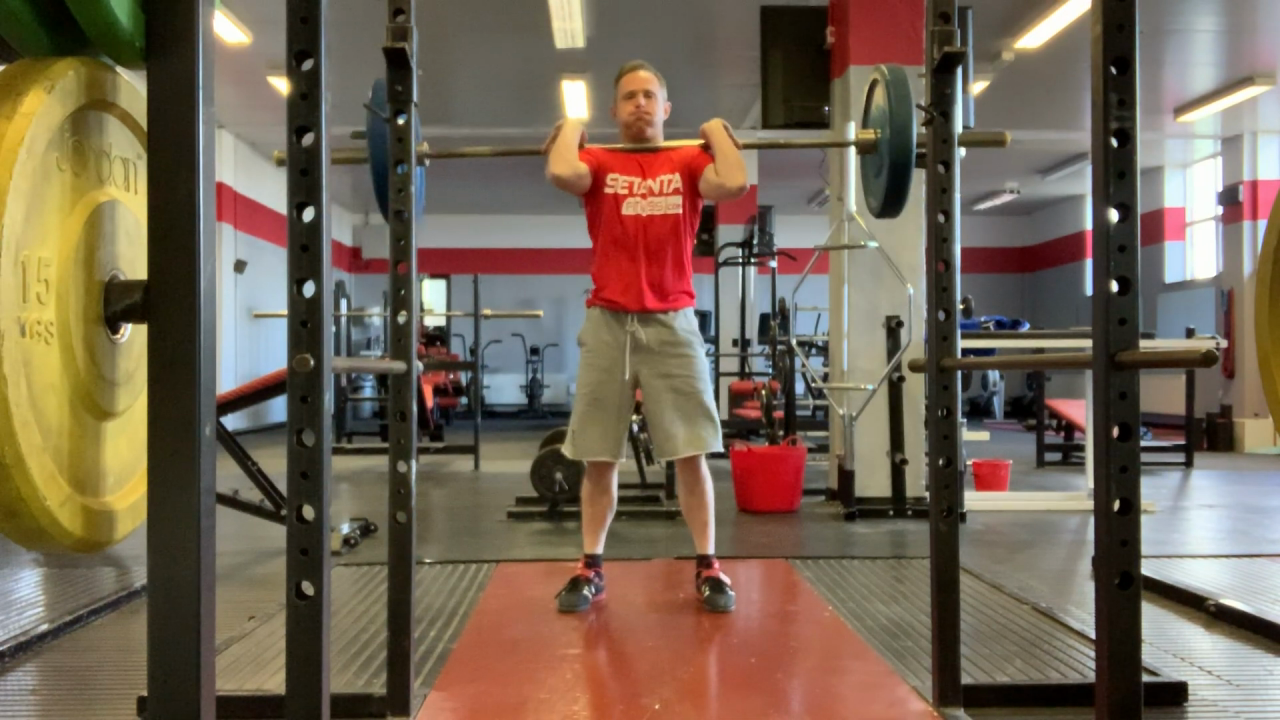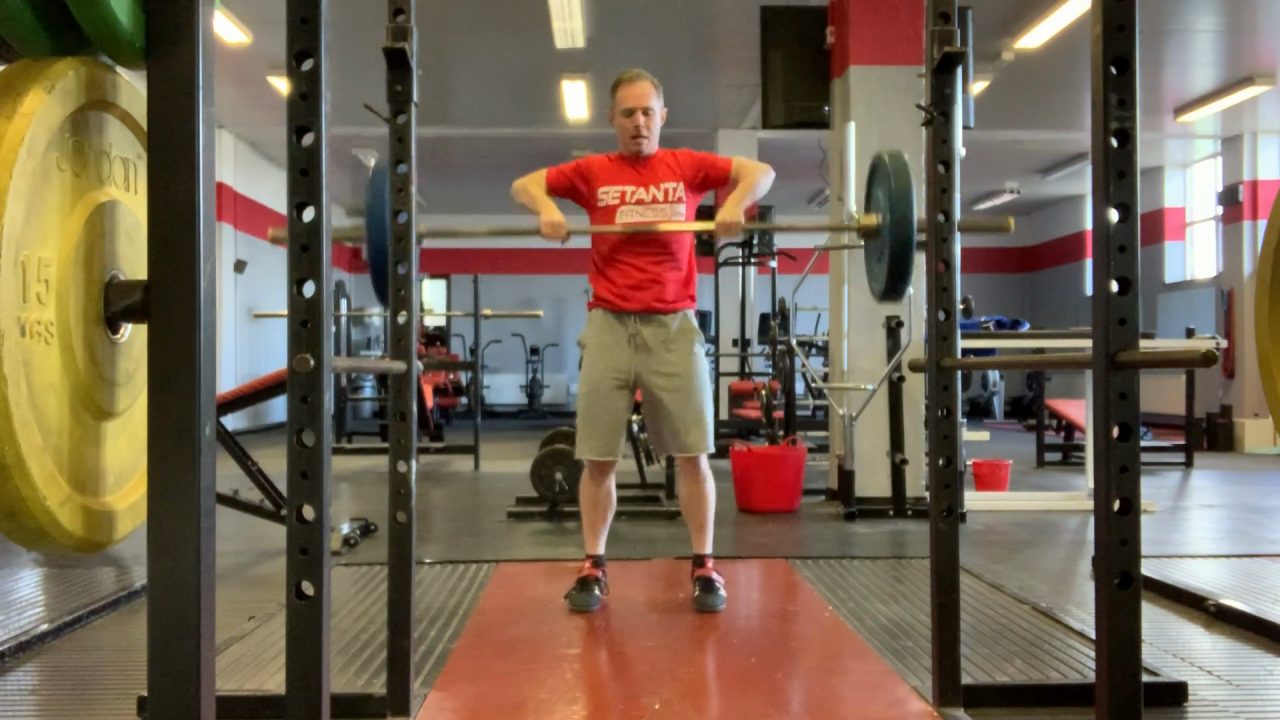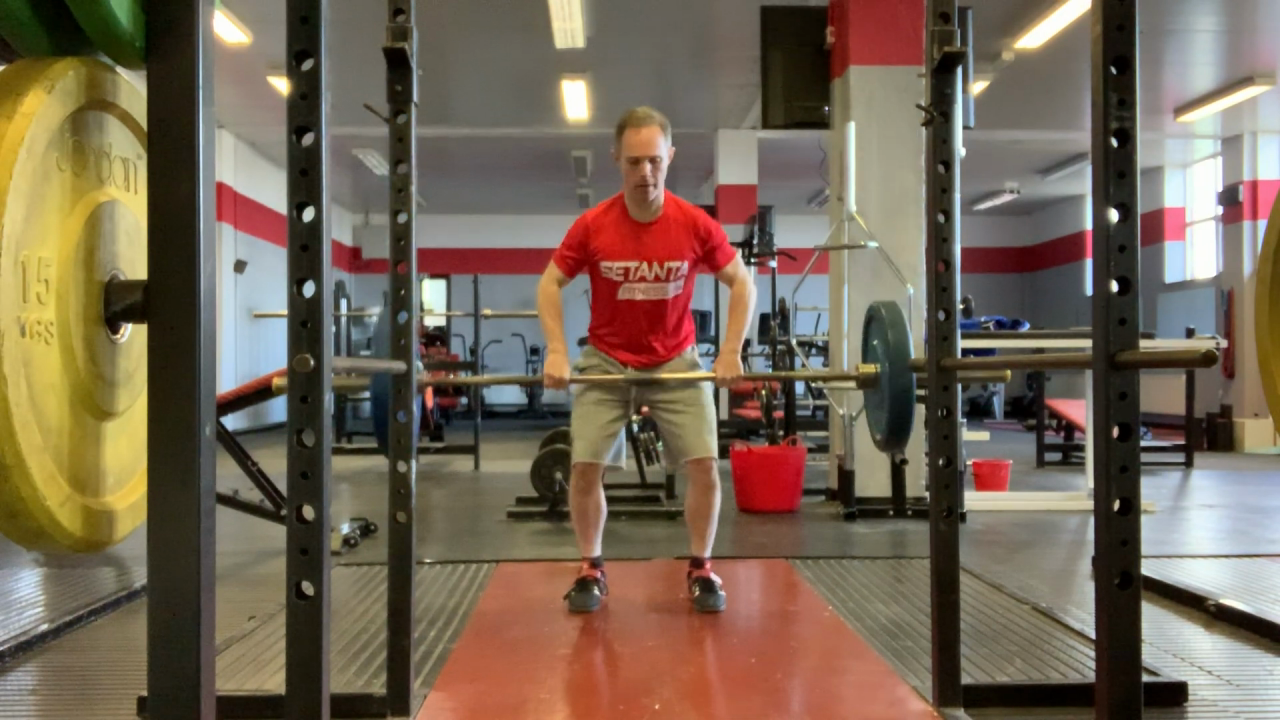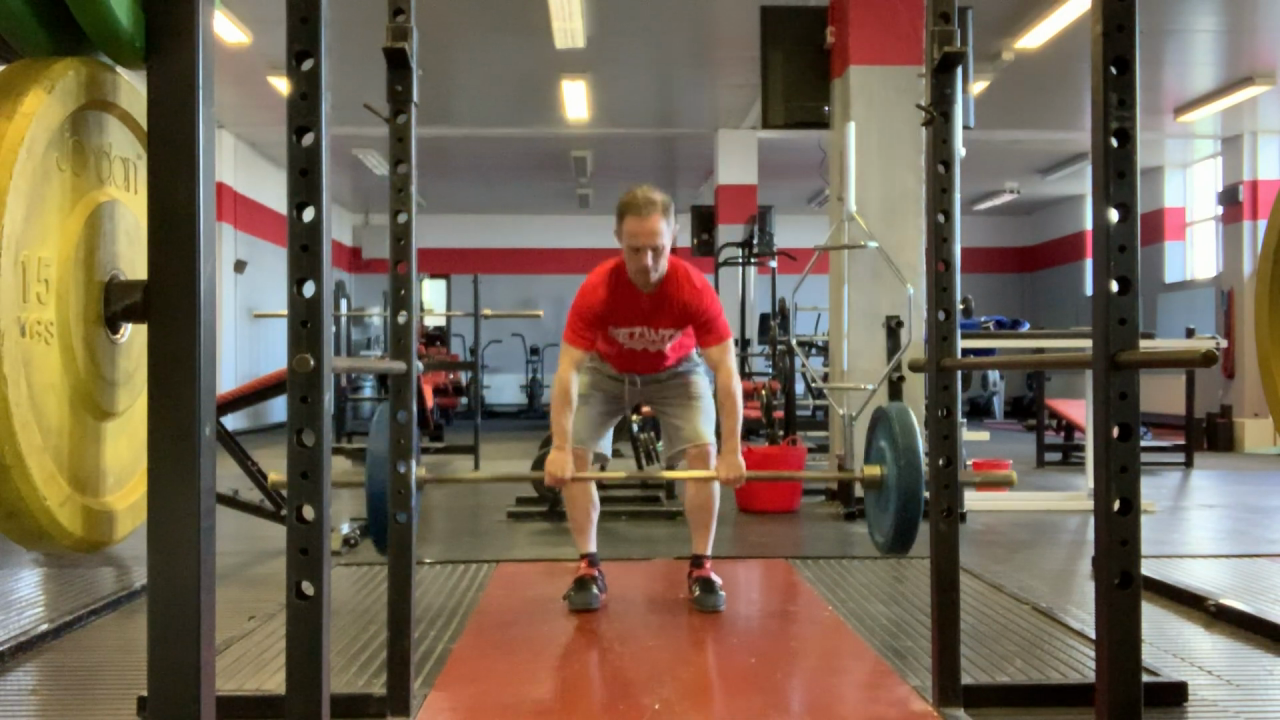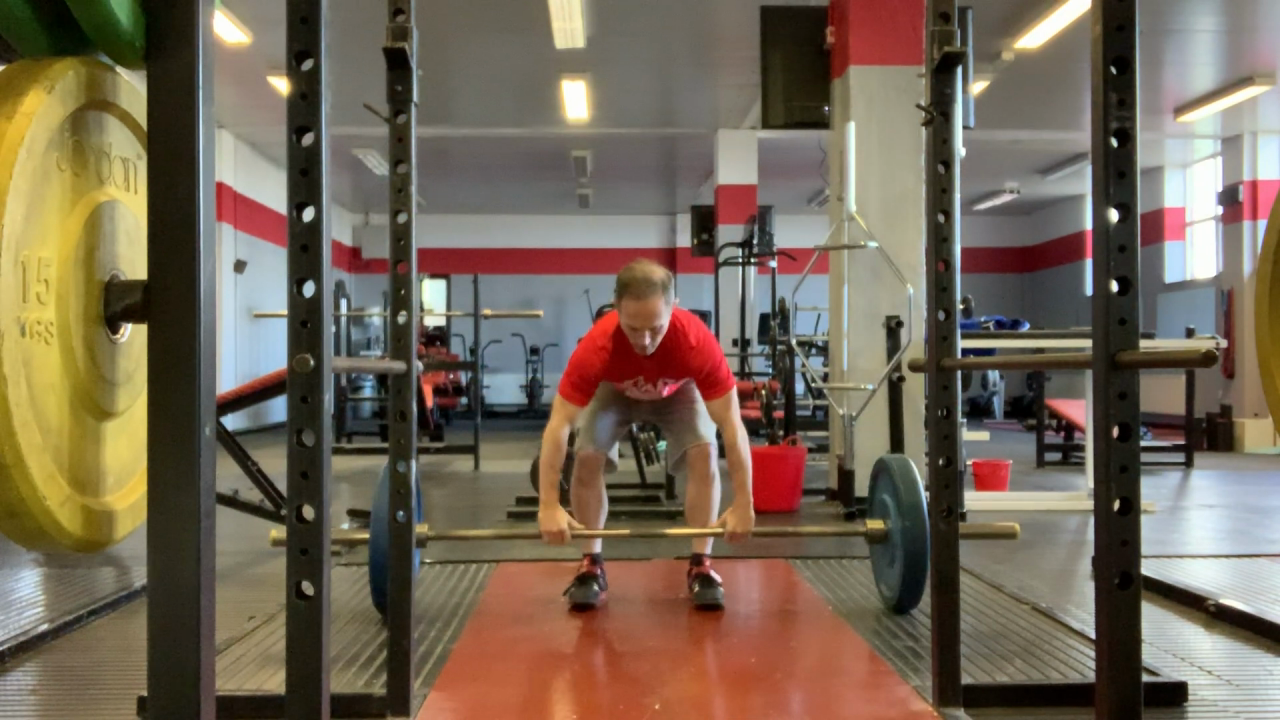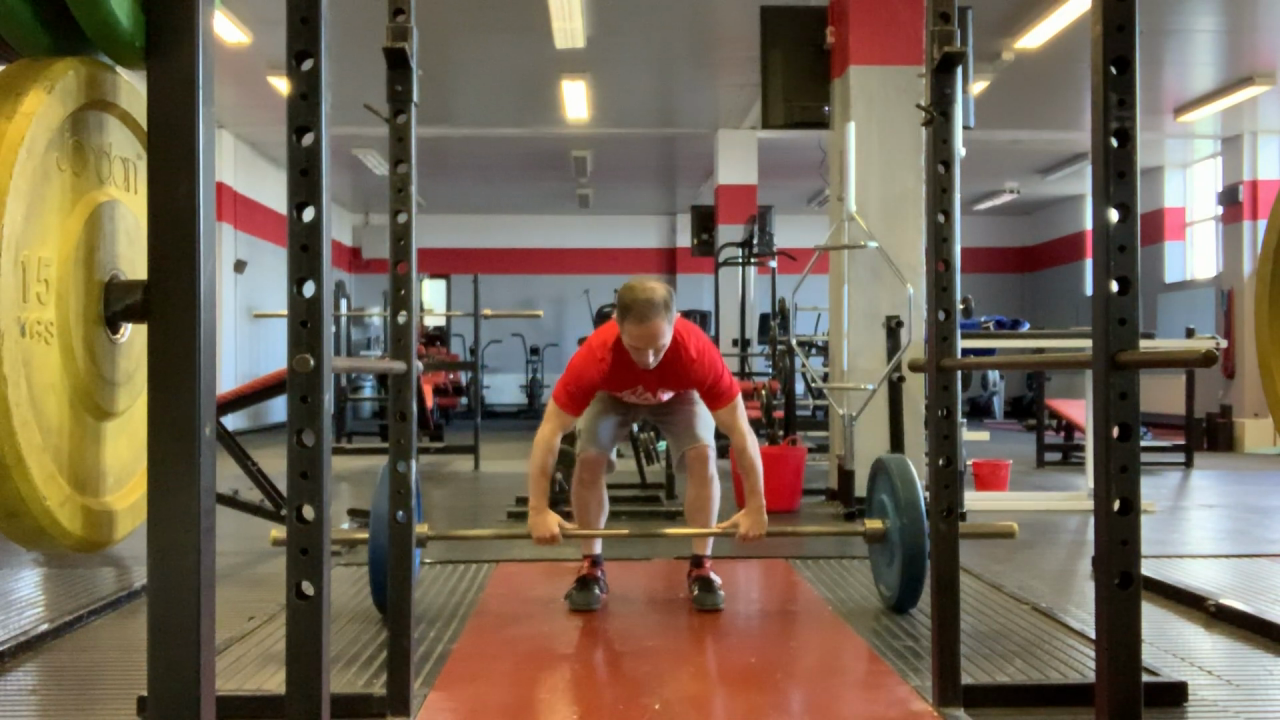
dt=0.4s
person 1, frame 1
left shoulder: (690, 161)
right shoulder: (598, 163)
left elbow: (735, 185)
right elbow: (560, 174)
left wrist: (718, 133)
right wrist: (569, 131)
left hip: (672, 323)
right hip: (608, 323)
left knee: (690, 452)
right knee: (599, 456)
left ankle: (707, 567)
right ankle: (590, 568)
person 1, frame 2
left shoulder: (689, 166)
right shoulder: (591, 171)
left elbow: (760, 172)
right elbow: (524, 186)
left wrist: (737, 204)
right wrist: (545, 209)
left hip: (674, 327)
right hip: (609, 327)
left knee: (692, 454)
right knee: (598, 459)
left ankle: (702, 566)
right ankle: (593, 568)
person 1, frame 3
left shoulder: (696, 223)
right shoulder: (592, 224)
left elbow: (741, 282)
right elbow: (551, 283)
left wrist: (731, 354)
right wrist: (555, 353)
left hip: (676, 363)
right hip: (605, 362)
left knee: (703, 462)
right knee: (586, 466)
left ankle: (700, 569)
right ankle: (591, 569)
person 1, frame 4
left shoulder: (696, 289)
right shoulder: (596, 290)
left elbow: (727, 372)
right elbow: (568, 371)
left wrist: (731, 454)
right wrist: (560, 449)
left hip: (675, 369)
right hip: (606, 370)
left knee: (702, 451)
right knee: (577, 457)
left ankle: (701, 568)
right ankle: (589, 569)
person 1, frame 5
left shoulder: (698, 343)
right shoulder: (596, 348)
left elbow: (731, 424)
right elbow: (558, 425)
left wrist: (742, 505)
right wrist: (549, 506)
left hip: (677, 391)
right hip: (613, 391)
left knee: (703, 453)
right knee: (587, 456)
left ankle: (701, 566)
right ankle: (591, 565)
person 1, frame 6
left shoulder: (699, 354)
right shoulder: (593, 357)
left elbow: (740, 432)
right elbow: (549, 433)
left wrist: (755, 507)
right wrist: (538, 510)
left hip: (677, 394)
right hip: (612, 395)
left knee: (702, 455)
right knee: (589, 458)
left ankle: (701, 567)
right ankle: (591, 568)
